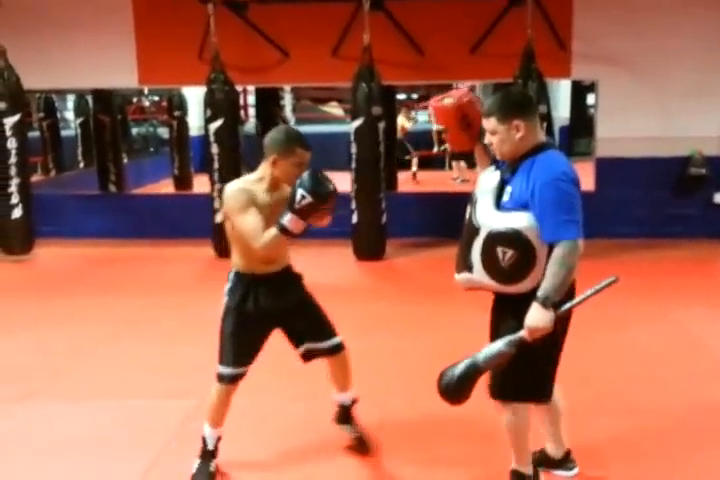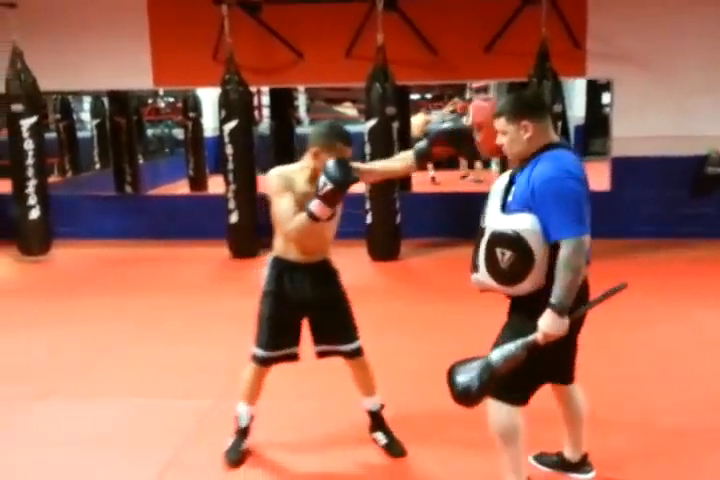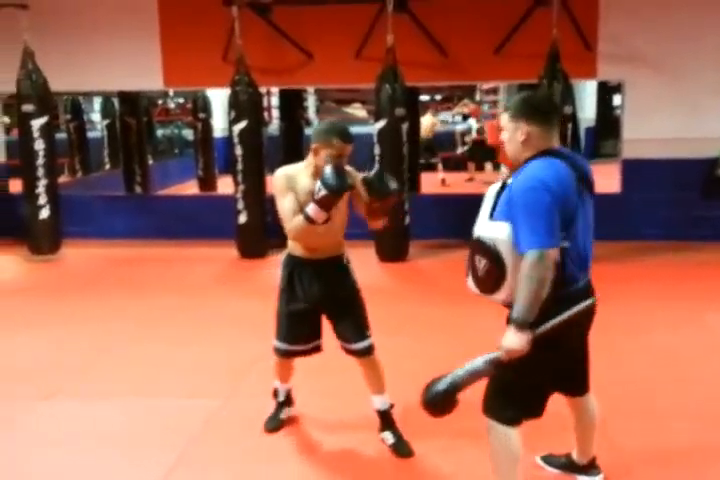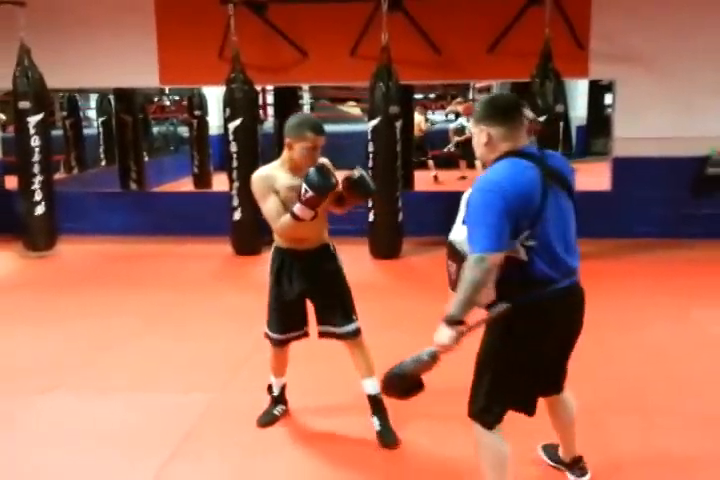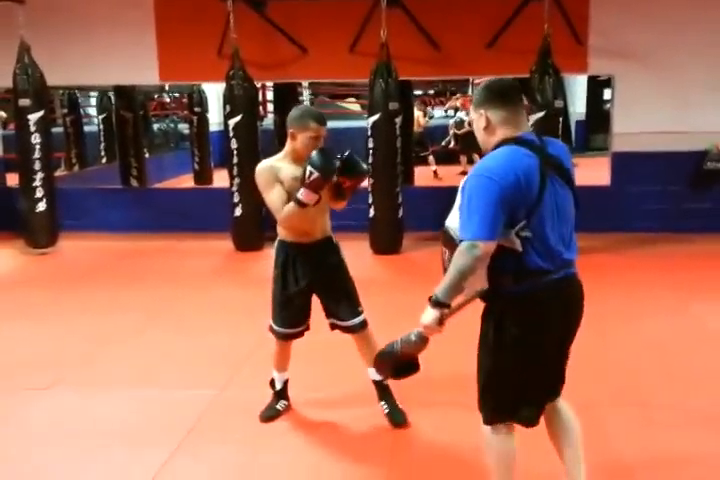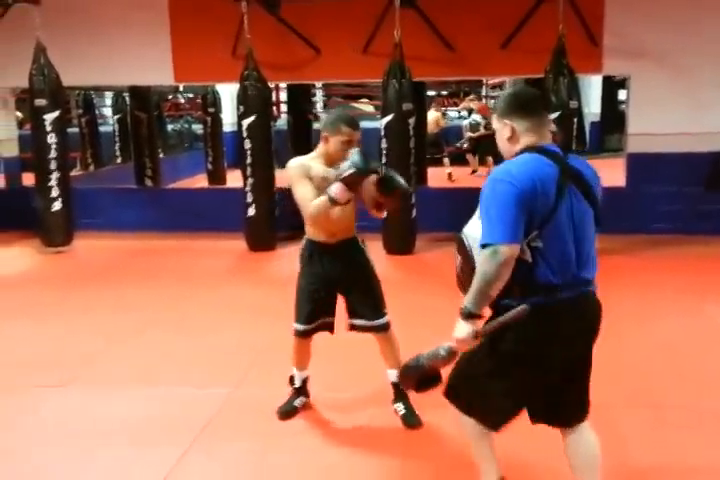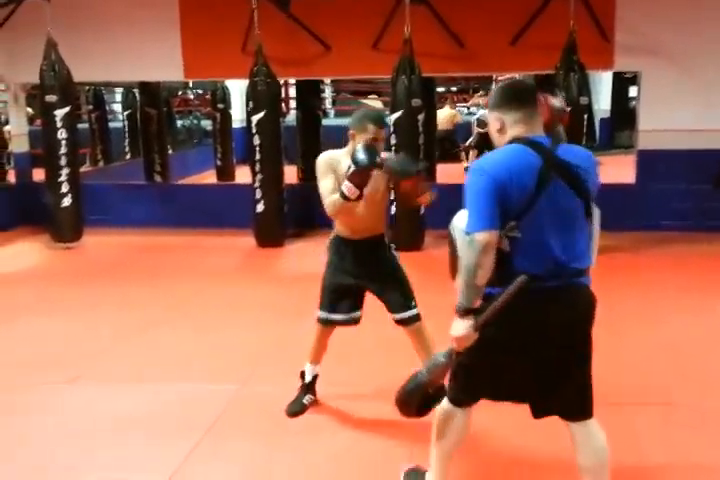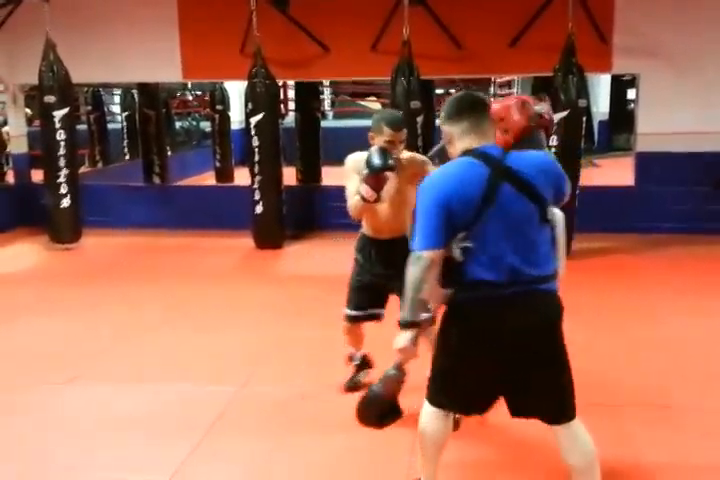
dt=0.2s
person 1, frame 1
left shoulder: (552, 172)
right shoulder: (511, 164)
left elbow: (570, 246)
left wrist: (543, 304)
left hip: (530, 302)
right hip: (511, 293)
left knee: (510, 391)
right knee: (534, 383)
person 1, frame 2
left shoulder: (553, 173)
right shoulder: (546, 163)
left elbow: (574, 245)
right elbow: (526, 215)
left wrist: (557, 308)
right wrist: (500, 152)
left hip: (541, 302)
right hip: (546, 296)
left knee: (502, 394)
right knee: (560, 378)
person 1, frame 3
left shoulder: (531, 183)
right shoulder: (573, 167)
left elbow: (538, 259)
left wrist: (521, 325)
left hip: (544, 312)
right hip: (575, 301)
left knee: (501, 412)
right knee: (575, 387)
person 1, frame 4
left shoulder: (494, 185)
right shoulder: (557, 165)
left elbow: (485, 262)
left wrist: (453, 320)
left hip: (524, 312)
right hip: (566, 299)
left knee: (487, 415)
right knee: (552, 385)
person 1, frame 5
left shoulder: (491, 171)
right shoulder: (558, 153)
left elbow: (477, 249)
left wrist: (438, 302)
left hip: (519, 304)
right hip: (564, 292)
left knee: (498, 414)
right knee: (549, 397)
person 1, frame 6
left shoulder: (508, 177)
right shoulder: (583, 173)
left elbow: (500, 256)
left wrist: (469, 314)
left hip: (526, 318)
right hip: (579, 310)
left knee: (468, 398)
right knee: (571, 419)
person 1, frame 7
left shoulder: (490, 168)
right shoulder: (582, 162)
left elbow: (480, 244)
left wrist: (465, 314)
left hip: (512, 307)
right hip: (572, 301)
left knee: (459, 396)
right knee: (579, 414)
person 1, frame 8
left shoulder: (440, 183)
right shoulder: (540, 165)
left elbow: (426, 260)
right elbow: (561, 197)
left wrist: (410, 324)
right wrist: (532, 144)
left hip: (474, 311)
right hip: (537, 307)
left knee: (440, 402)
right knee: (563, 416)
person 2, frame 1
left shoulder: (297, 181)
right shoulder: (237, 193)
left elbow: (321, 219)
right elbow: (262, 246)
left wrist: (320, 207)
right wrist: (296, 214)
left hip: (285, 281)
right hip: (247, 288)
left knee: (334, 350)
right knee: (227, 378)
left ankle: (345, 416)
person 2, frame 2
left shoulder: (345, 174)
right shoulder: (280, 178)
left elbow: (395, 167)
right elbow: (293, 231)
left wrist: (431, 147)
right wrist: (323, 200)
left hip: (322, 273)
right hip: (285, 274)
left knee: (354, 353)
right knee: (262, 359)
left ankle: (378, 424)
right ankle: (241, 430)
person 2, frame 3
left shoulder: (348, 177)
right shoulder: (285, 177)
left elbow: (376, 222)
right elbow: (293, 231)
left wrist: (381, 200)
right wrist: (320, 203)
left hip: (336, 269)
right hip: (298, 271)
left knee: (364, 349)
right knee: (285, 351)
left ankle: (387, 423)
right ankle: (283, 401)
person 2, frame 4
left shoulder: (323, 168)
right shoulder: (264, 178)
left elbow: (337, 207)
right elbow: (281, 229)
left wrist: (350, 193)
right wrist: (307, 203)
left hip: (323, 258)
right hip: (287, 263)
left knee: (352, 334)
right knee: (279, 339)
left ankle: (377, 409)
right ankle: (278, 398)
person 2, frame 5
left shoulder: (324, 160)
right shoulder: (268, 170)
right elbow: (285, 219)
left wrist: (348, 182)
right wrist: (309, 188)
left hip: (326, 251)
right hip: (291, 256)
left knee: (358, 326)
right knee: (283, 333)
left ankle: (385, 394)
right ankle: (280, 393)
person 2, frame 6
left shoulder: (355, 169)
right shoulder: (299, 167)
left elbow: (377, 211)
right elbow: (313, 212)
right wrist: (343, 188)
left hip: (352, 252)
right hip: (317, 256)
left knee: (382, 325)
right knee: (303, 331)
left ankle: (400, 394)
right ankle: (299, 390)
person 2, frame 7
left shoulder: (388, 164)
right shoulder: (330, 160)
right elbow: (331, 207)
right wrist: (352, 183)
left hip: (378, 250)
right hip: (344, 252)
left knee: (412, 321)
right knee: (324, 323)
right ankle: (308, 387)
person 2, frame 8
left shoulder: (413, 163)
right shoulder: (355, 162)
right elbow: (355, 211)
right wrist: (371, 184)
left hip: (404, 248)
right hip: (371, 248)
right knee: (353, 320)
right ankle: (360, 361)
